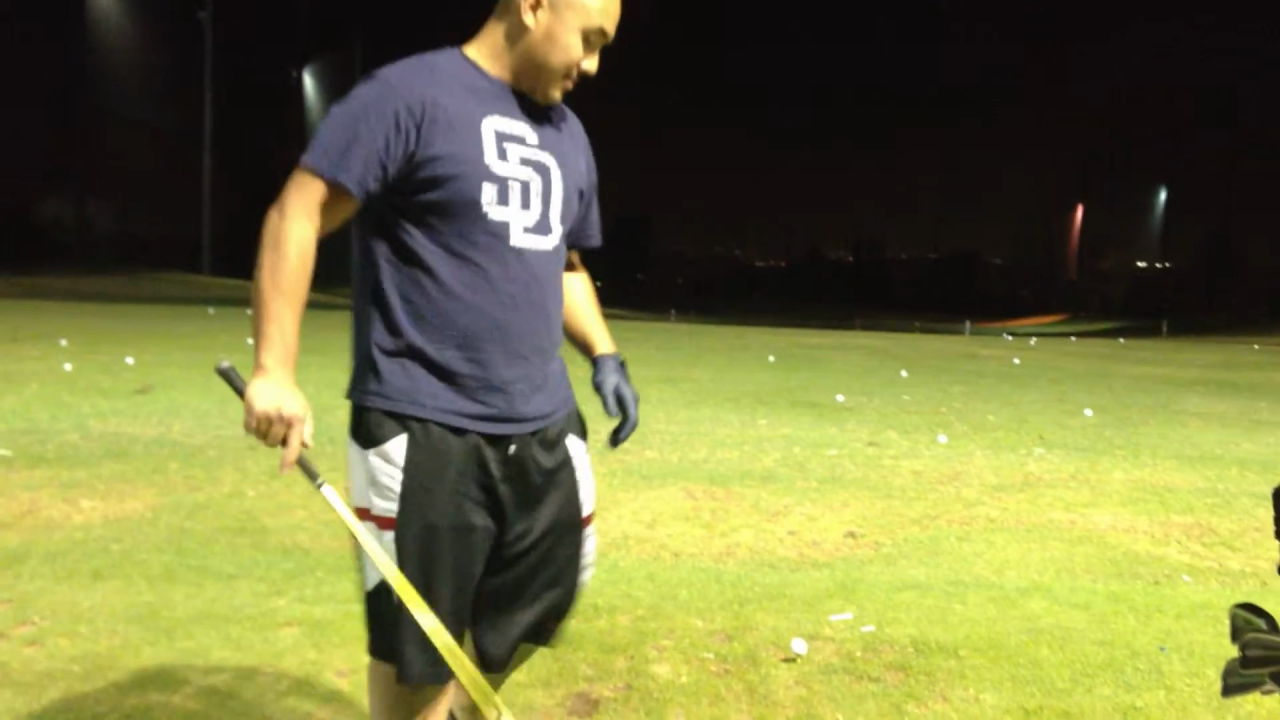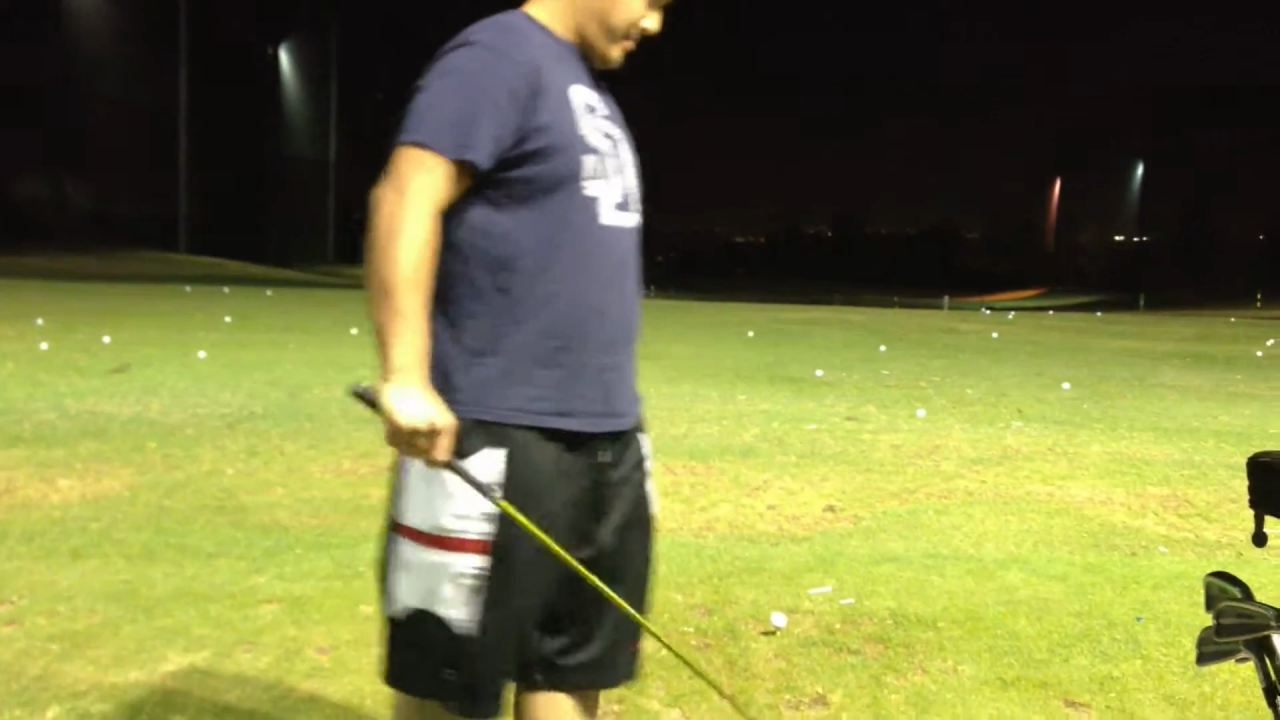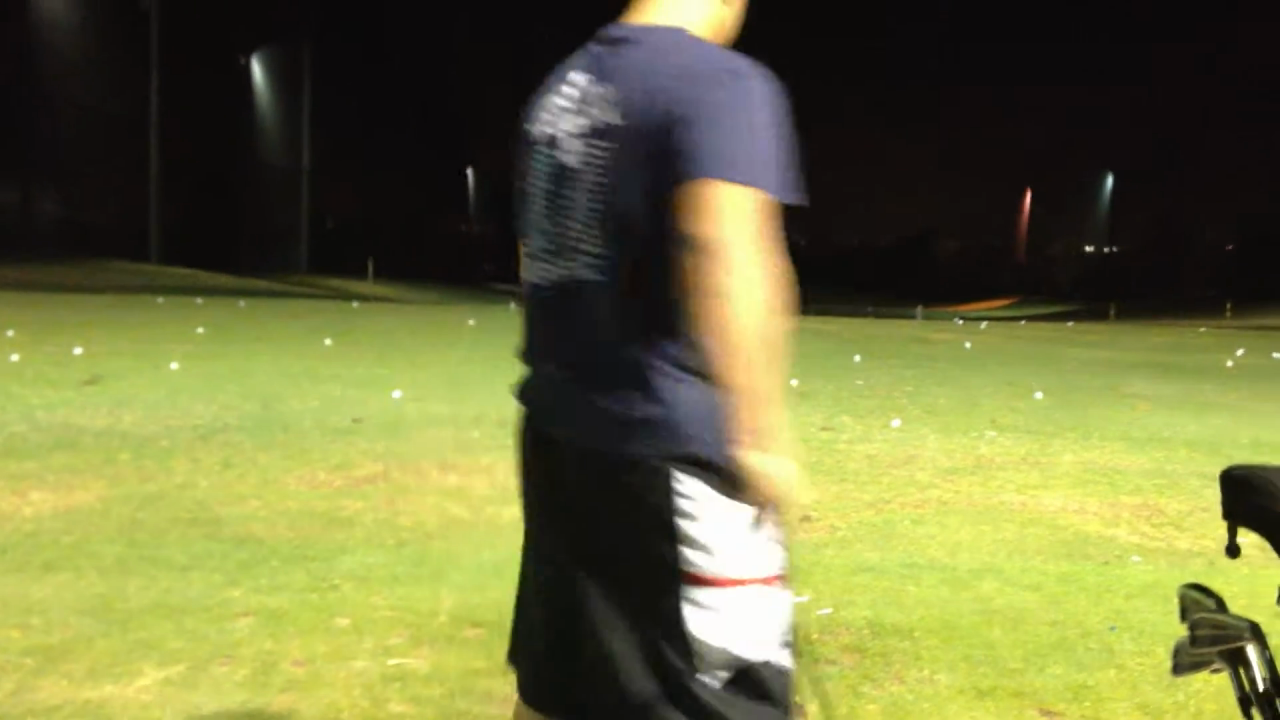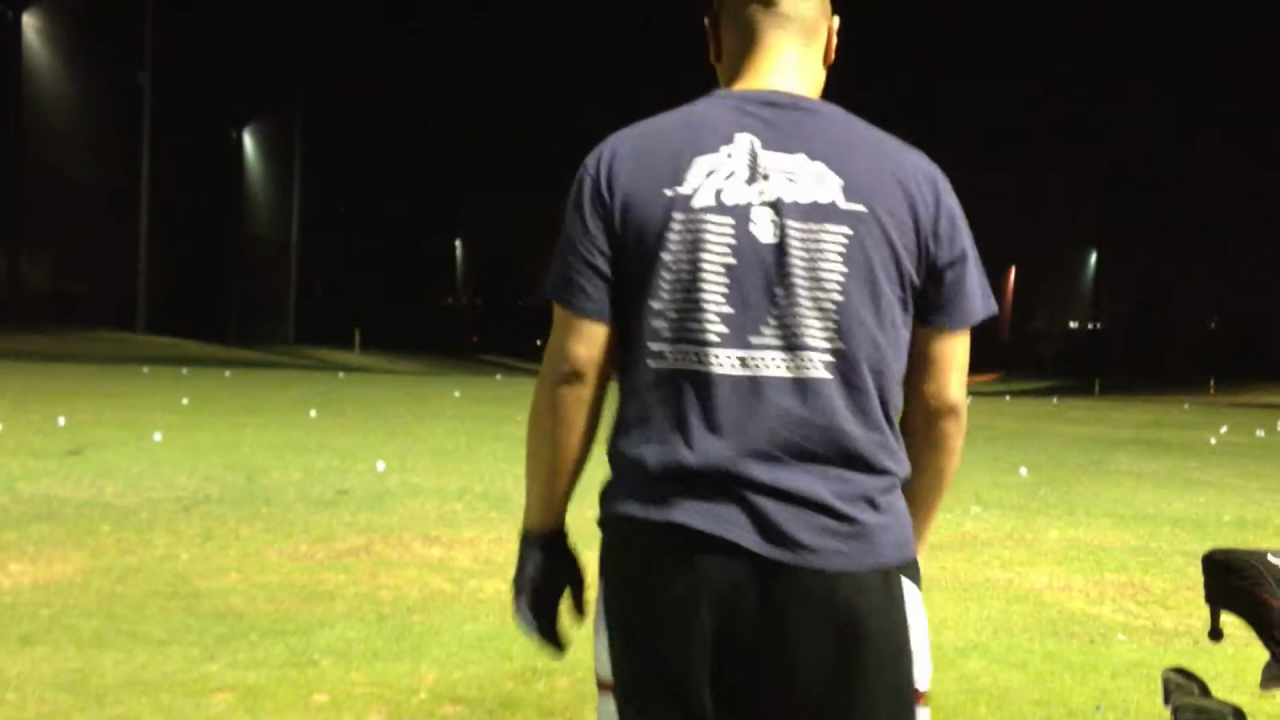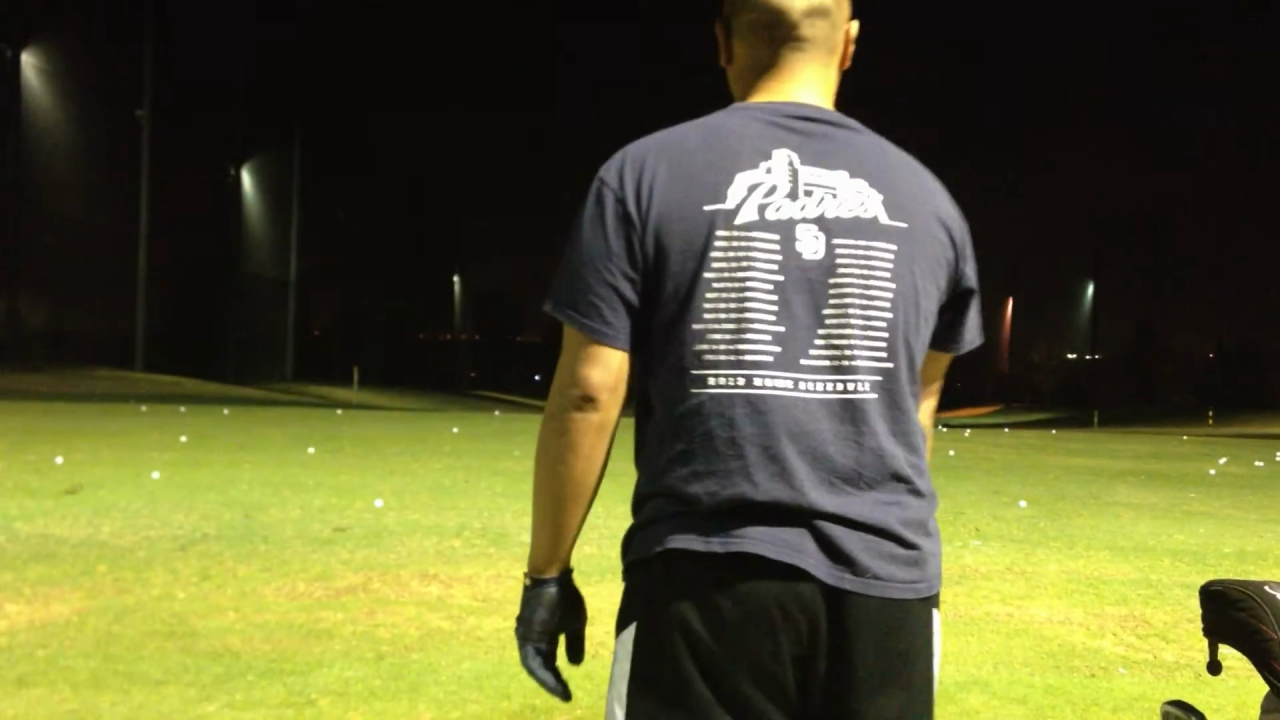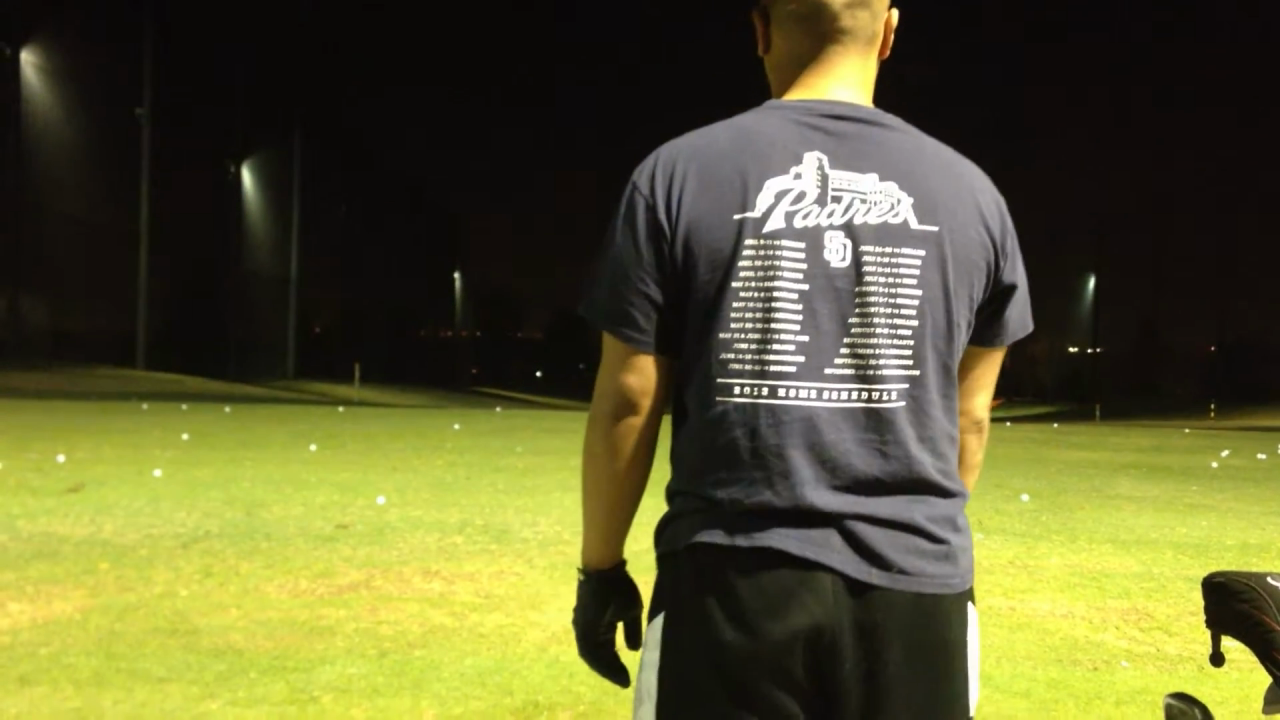
dt=0.5s
person 1, frame 1
left shoulder: (567, 135)
right shoulder: (413, 95)
right elbow: (298, 215)
left wrist: (603, 356)
right wrist: (274, 371)
left hip: (542, 427)
right hip: (422, 425)
left knee: (528, 613)
right knee: (416, 637)
person 1, frame 2
left shoulder: (593, 95)
right shoulder: (501, 59)
right elbow: (405, 200)
right wrist: (406, 377)
left hip: (607, 431)
right hip: (498, 432)
person 1, frame 3
left shoulder: (562, 90)
right shoulder: (724, 84)
right elbow: (723, 251)
right wrist: (758, 440)
left hip: (564, 441)
right hip: (673, 455)
person 1, frame 4
left shoulder: (624, 162)
right shoulder: (913, 181)
left elbow: (574, 369)
right elbow: (942, 402)
left wrist: (543, 531)
right wrist: (908, 541)
left hip: (665, 550)
right hip: (846, 561)
person 1, frame 5
left shoulder: (645, 173)
right shoulder: (927, 199)
left elbow: (588, 396)
left wrist: (547, 573)
left hip: (703, 585)
right hip: (882, 587)
person 1, frame 6
left shoulder: (678, 175)
right shoulder: (969, 192)
left elbow: (627, 402)
right elbow: (968, 419)
left wrist: (600, 569)
left hip: (730, 585)
right hip: (913, 590)
